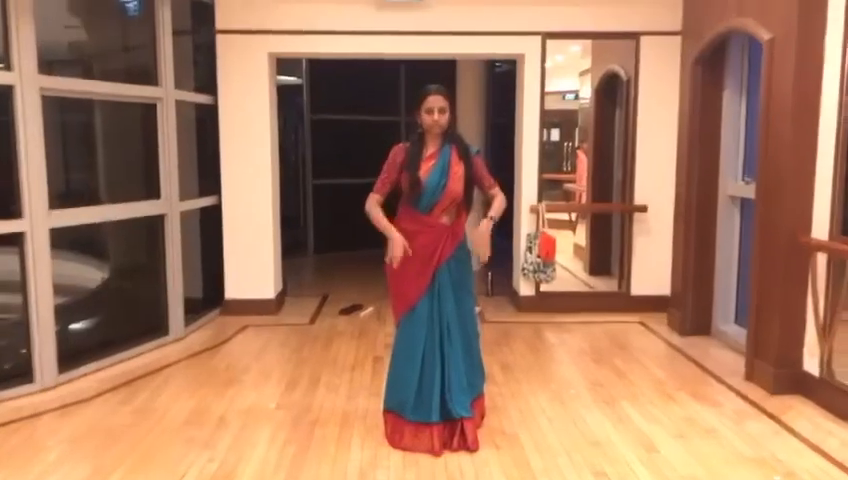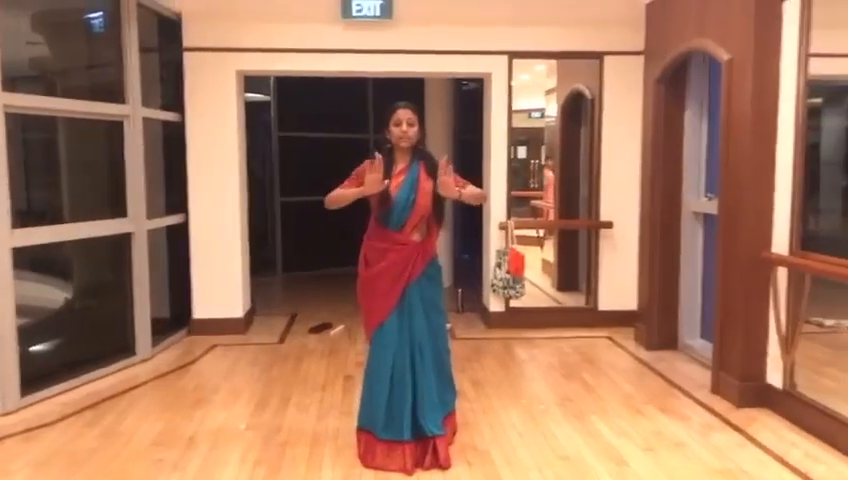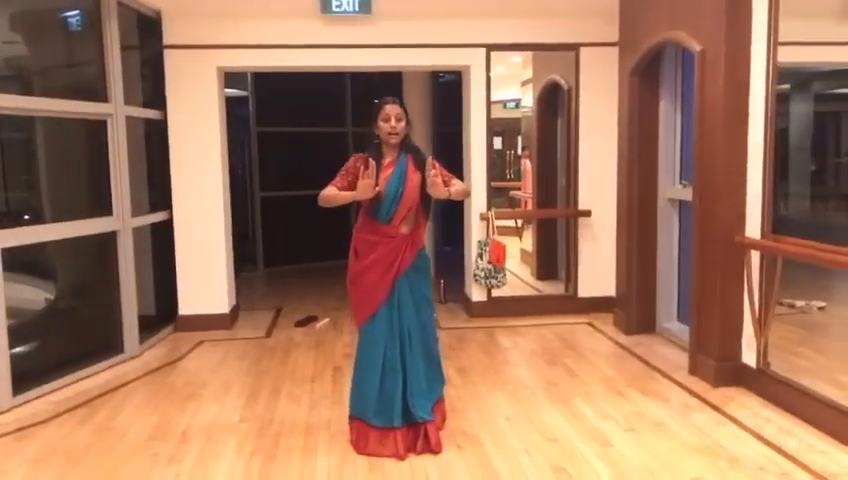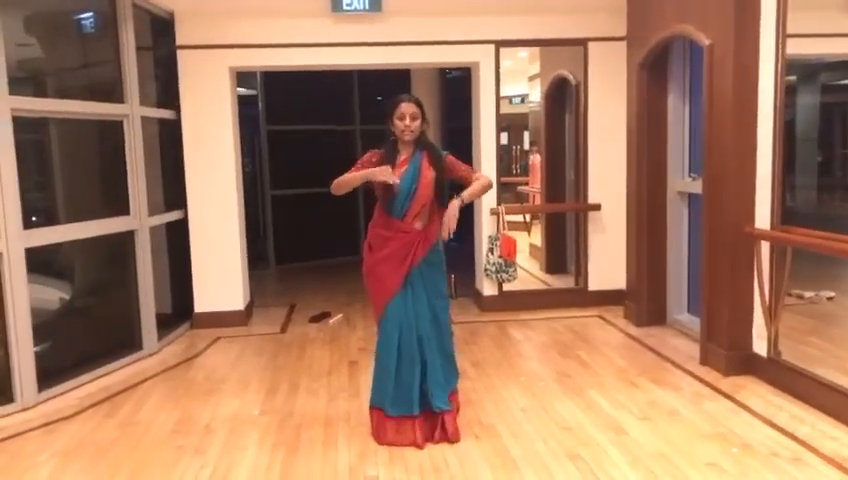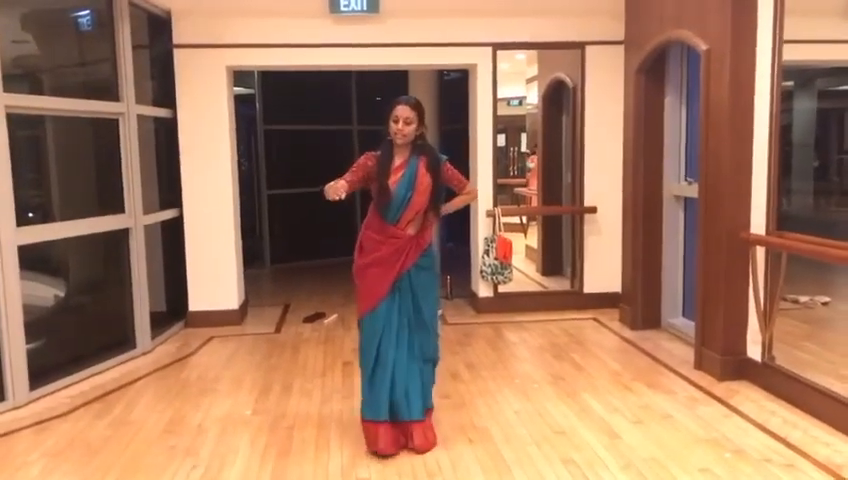
dt=0.5s
person 1, frame 1
left shoulder: (465, 155)
right shoulder: (403, 154)
left elbow: (497, 198)
right elbow: (373, 203)
left wrist: (486, 224)
right wrist: (392, 233)
left hip: (451, 252)
right hip: (410, 251)
left knee: (454, 326)
right knee: (415, 329)
left ankle: (456, 409)
right ankle: (414, 412)
person 1, frame 2
left shoulder: (433, 169)
right shoulder: (373, 168)
left elbow: (480, 196)
right elbow: (330, 201)
left wrist: (454, 192)
right wrist: (365, 190)
left hip: (421, 268)
right hip: (383, 268)
left knee: (425, 341)
right knee: (387, 346)
left ankle: (427, 426)
right ankle: (388, 430)
person 1, frame 3
left shoulder: (421, 163)
right shoulder: (361, 163)
left elbow: (464, 189)
right elbow: (324, 198)
left wrist: (442, 192)
right wrist: (358, 195)
left hip: (410, 259)
right hip: (372, 260)
left knee: (414, 331)
right knee: (377, 334)
left ankle: (417, 415)
right ankle: (379, 420)
person 1, frame 4
left shoulder: (437, 159)
right shoulder: (377, 159)
left elbow: (484, 180)
right elbow: (336, 187)
left wrist: (457, 202)
right wrist: (368, 175)
left hip: (424, 253)
right hip: (388, 253)
left knee: (430, 325)
right knee: (396, 327)
left ankle: (433, 407)
right ankle: (397, 410)
person 1, frame 5
left shoulder: (433, 163)
right shoulder: (373, 161)
left elbow: (469, 192)
right elbow: (343, 185)
left wrist: (437, 212)
right wrist: (334, 188)
left hip: (417, 258)
right hip: (378, 257)
left knee: (417, 332)
right knee: (380, 334)
left ankle: (414, 414)
right ankle: (383, 417)
